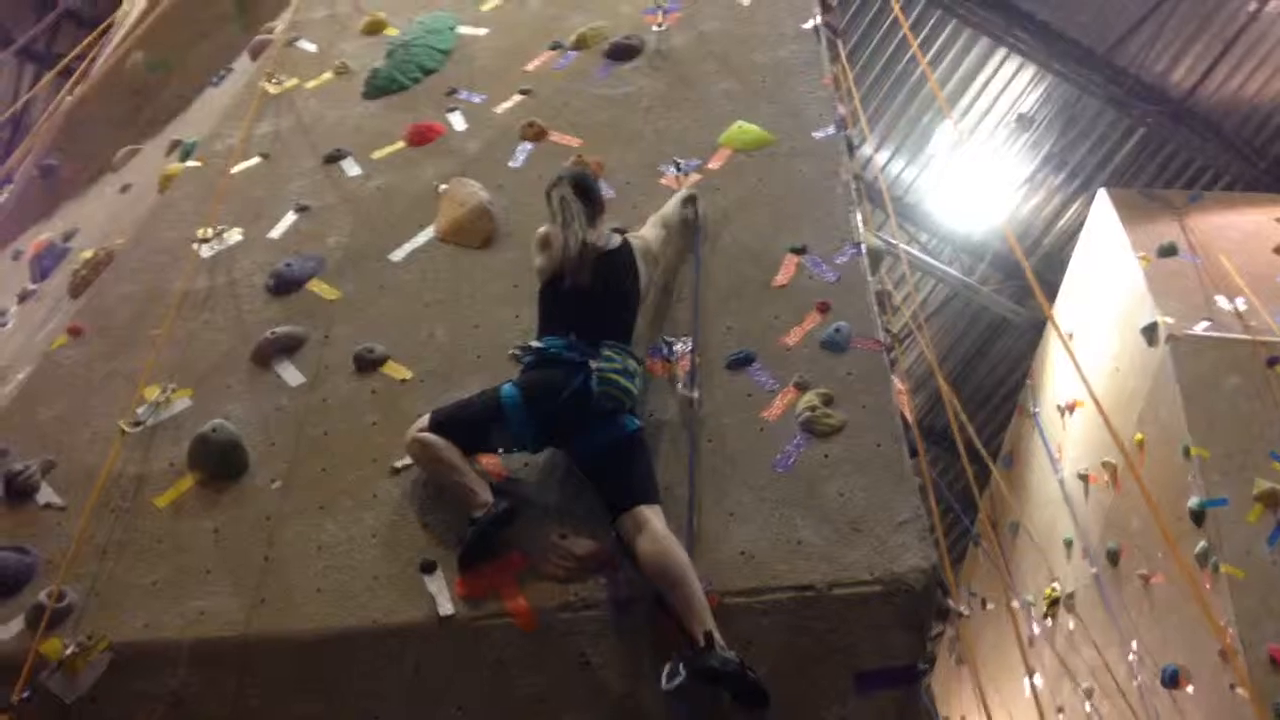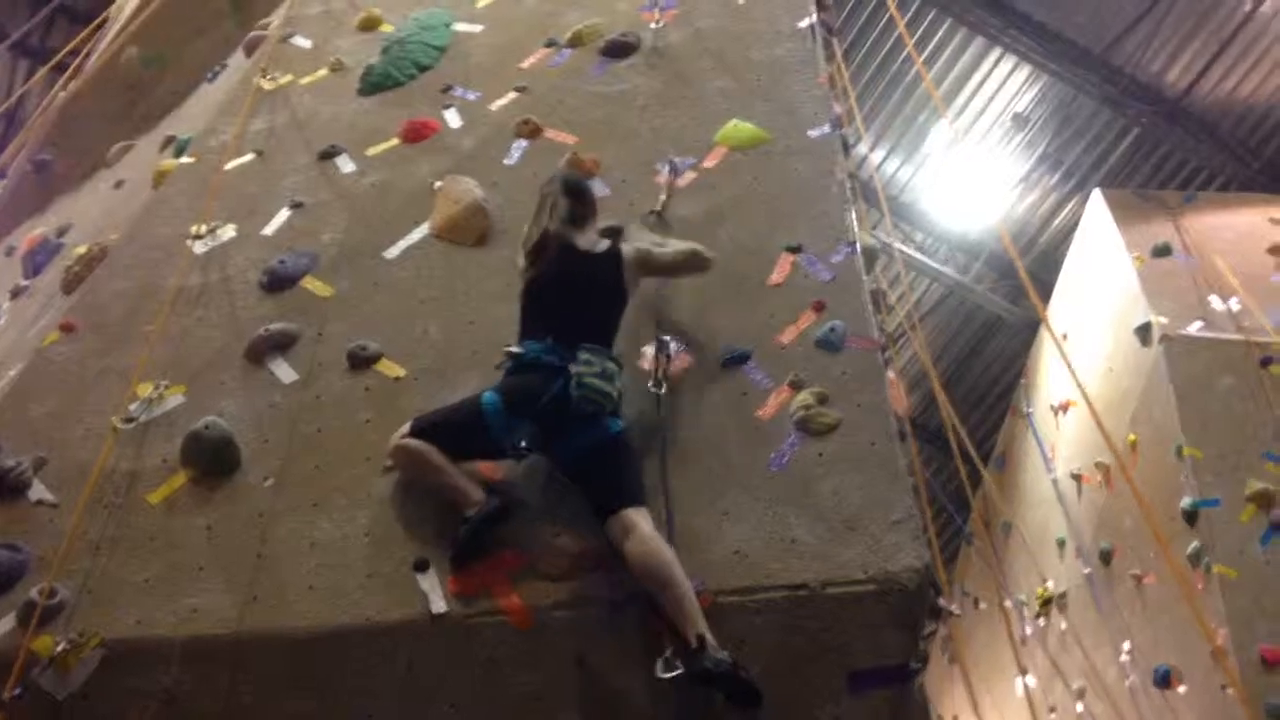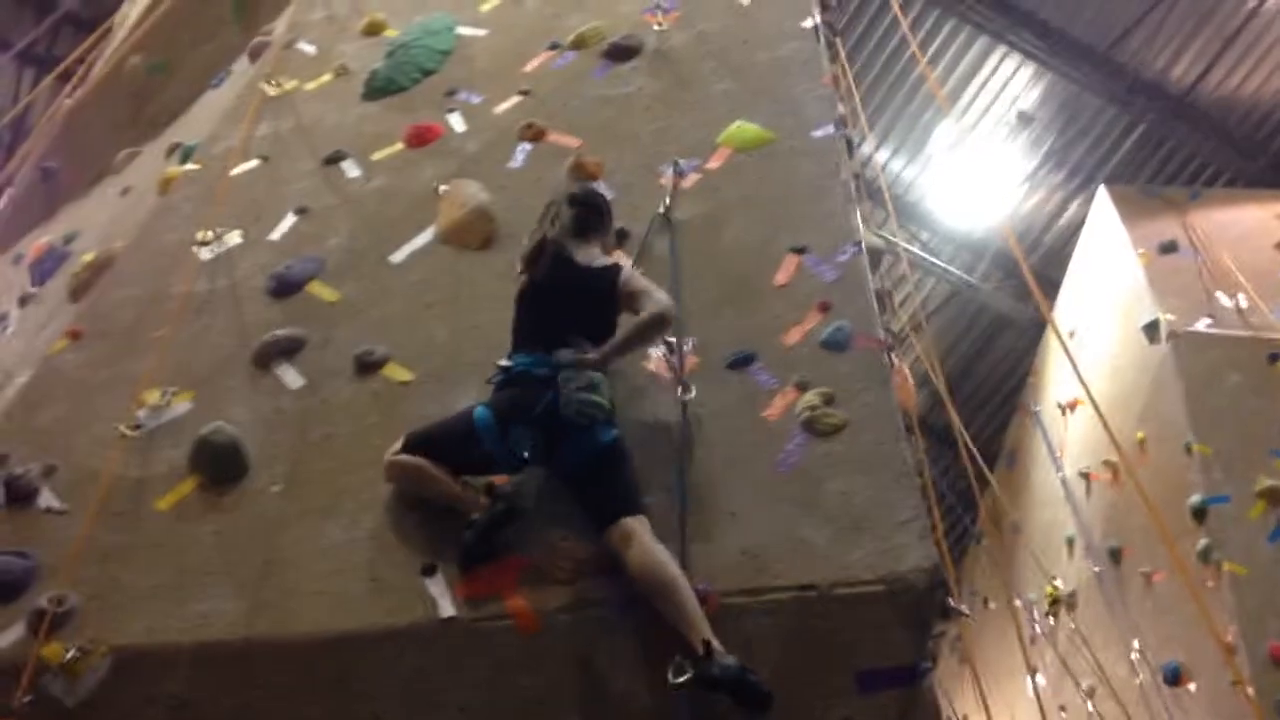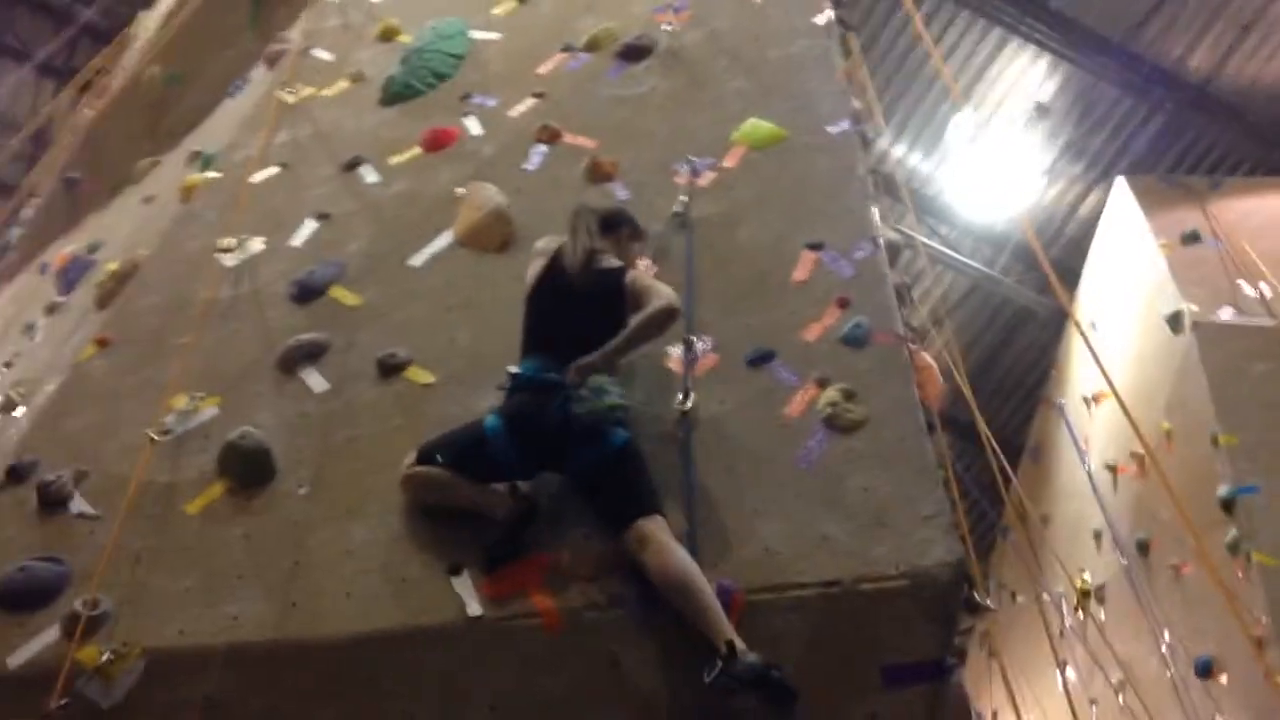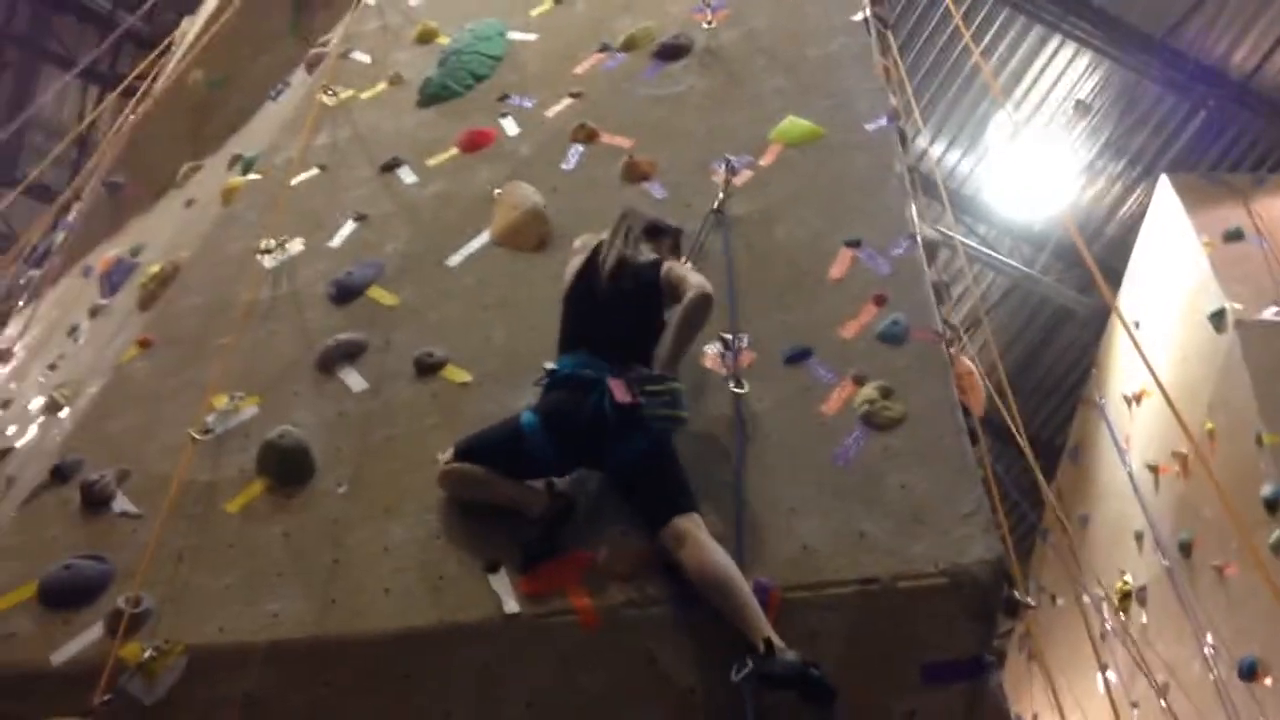
dt=0.3s
person 1, frame 1
left shoulder: (547, 242)
right shoulder: (639, 249)
right elbow: (674, 216)
right wrist: (683, 199)
left hip: (548, 387)
right hip: (610, 401)
left knee: (422, 435)
right knee: (646, 523)
left ankle: (485, 504)
right ankle: (711, 646)
person 1, frame 2
left shoulder: (536, 245)
right shoulder: (626, 255)
right elbow: (700, 258)
right wrist: (641, 238)
left hip: (527, 392)
right hip: (591, 406)
left knee: (404, 443)
right knee: (634, 526)
left ankle: (478, 503)
right ankle: (703, 648)
person 1, frame 3
left shoulder: (535, 257)
right shoulder: (619, 277)
right elbow: (661, 313)
right wrist: (602, 356)
left hip: (518, 406)
right hip: (583, 418)
left knee: (399, 461)
right knee: (634, 535)
left ankle: (482, 507)
right ankle: (710, 654)
person 1, frame 4
left shoulder: (546, 258)
right shoulder: (628, 279)
right elbow: (668, 306)
right wrist: (602, 358)
left hip: (528, 412)
right hip: (592, 421)
left knee: (415, 475)
right knee: (651, 536)
left ankle: (506, 506)
right ankle: (734, 653)
person 1, frame 5
left shoulder: (584, 257)
right shoulder: (667, 272)
right elbow: (701, 295)
right wrist: (663, 372)
left hip: (566, 406)
right hip: (631, 416)
left knee: (452, 469)
right knee: (687, 533)
left ankle: (541, 502)
right ankle: (771, 649)
